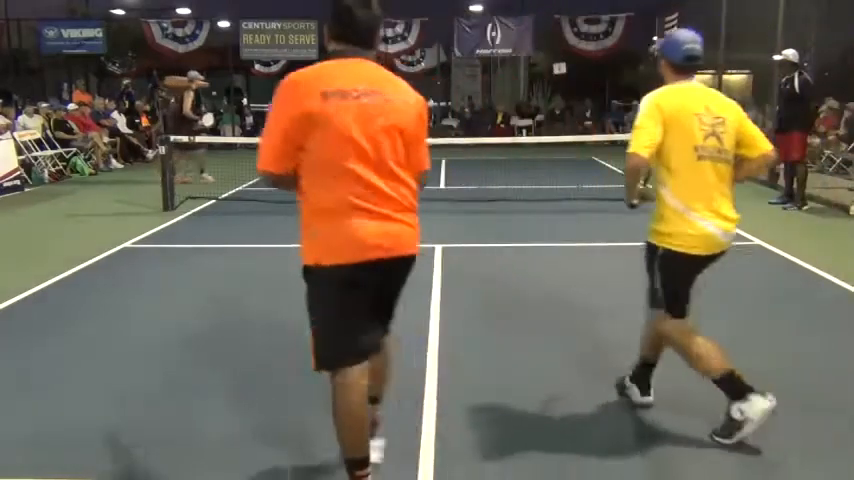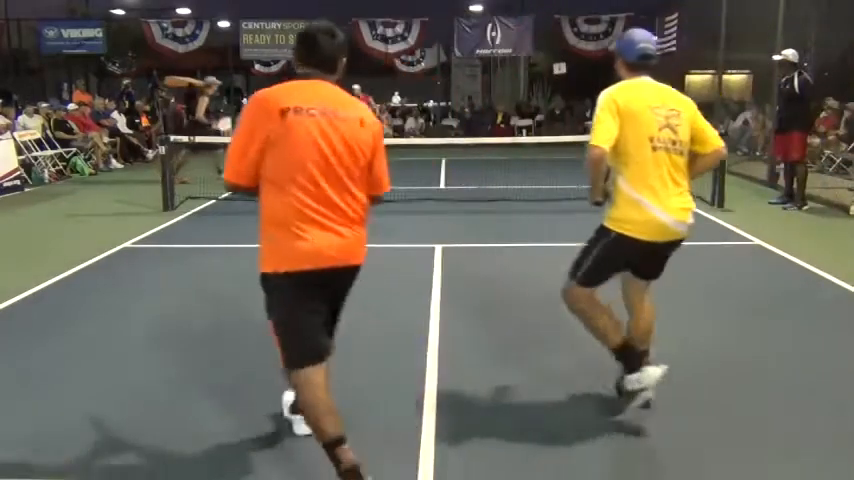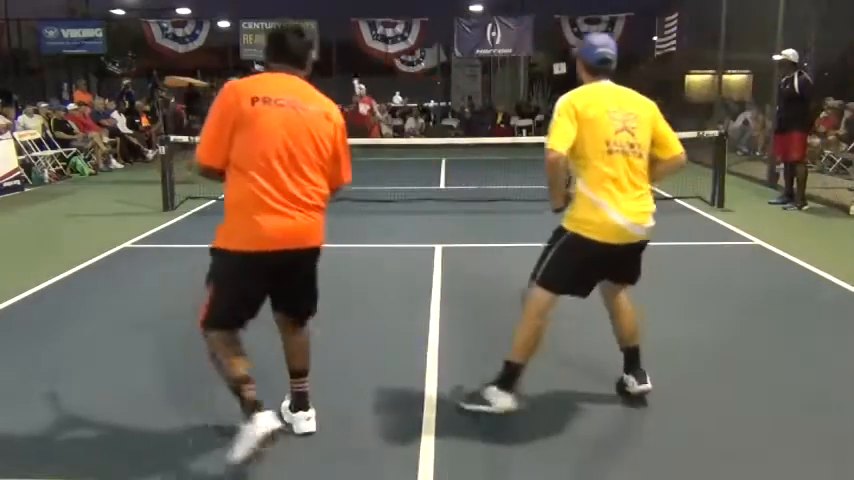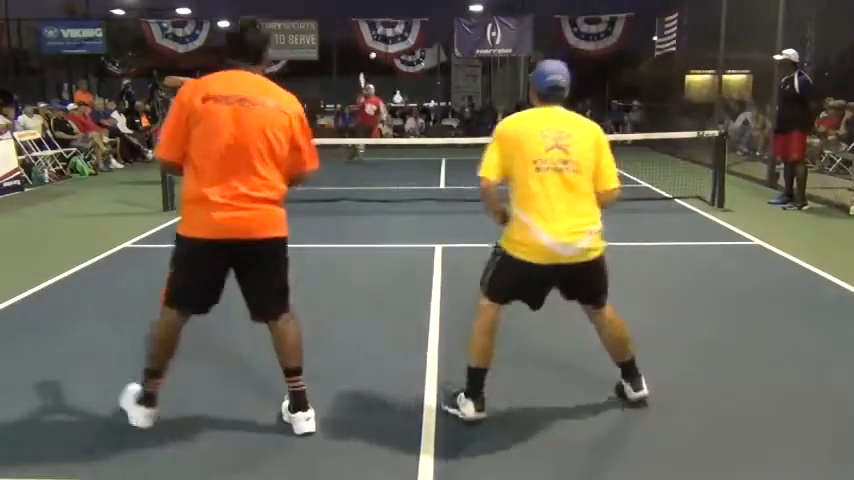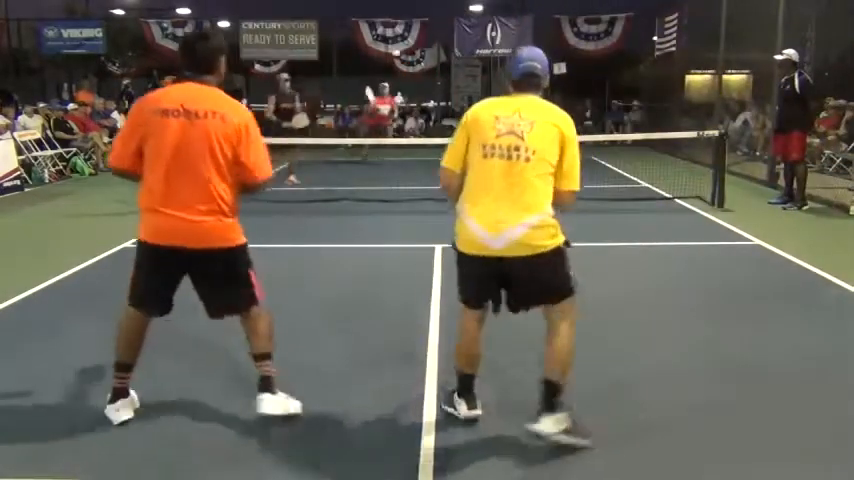
dt=0.2s
person 1, frame 1
left shoulder: (300, 86)
right shoulder: (408, 95)
left elbow: (275, 173)
right elbow: (417, 172)
left hip: (337, 246)
right hip: (398, 240)
left knee: (345, 365)
right knee: (373, 338)
right ankle: (369, 429)
person 1, frame 2
left shoulder: (266, 103)
right shoulder: (364, 116)
left elbow: (238, 181)
right elbow: (375, 191)
left hip: (292, 255)
right hip: (346, 251)
left knee: (307, 365)
right knee: (315, 343)
right ankle: (304, 408)
person 1, frame 3
left shoulder: (237, 93)
right shoulder: (328, 110)
left elbow: (208, 166)
right elbow: (336, 182)
left hip: (247, 236)
right hip: (304, 236)
left knee: (217, 330)
right knee: (293, 322)
left ankle: (255, 412)
right ankle: (300, 408)
person 1, frame 4
left shoulder: (194, 92)
right shoulder: (287, 103)
left elbow: (168, 161)
right elbow: (301, 172)
left hip: (205, 225)
right hip: (265, 227)
left knee: (175, 311)
right knee: (280, 315)
left ankle: (147, 400)
right ankle: (299, 406)
person 1, frame 5
left shoulder: (147, 105)
right shoulder: (236, 114)
left elbow: (121, 166)
right elbow: (256, 180)
left hip: (160, 232)
right hip: (218, 234)
left knee: (137, 310)
right knee: (252, 308)
left ankle: (119, 396)
right ankle: (267, 390)
person 2, frame 1
left shoulder: (658, 100)
right shoulder: (726, 104)
left elbow: (637, 159)
right elbow: (764, 156)
left wrist: (631, 191)
right wrist: (720, 181)
left hip: (680, 233)
right hip: (719, 228)
left knee: (672, 328)
right knee: (667, 307)
left ankle: (746, 400)
right ankle: (639, 383)
person 2, frame 2
left shoulder: (615, 96)
right shoulder: (681, 100)
left elbow: (598, 153)
right elbow: (716, 152)
left wrist: (596, 189)
left hip: (633, 220)
right hip: (677, 219)
left knee: (577, 292)
right knee: (637, 291)
left ankle: (638, 368)
right ankle: (636, 375)
person 2, frame 3
left shoulder: (573, 101)
right shoulder: (644, 104)
left elbow: (555, 158)
right elbow: (676, 159)
left wrist: (557, 196)
left hip: (591, 224)
right hip: (638, 224)
left knee: (537, 300)
right knee: (616, 292)
left ankle: (502, 390)
right ankle: (636, 375)
person 2, frame 4
left shoulder: (510, 126)
right shoulder: (590, 129)
left elbow: (487, 185)
right elbow: (609, 194)
left wrist: (502, 217)
left hip: (527, 244)
right hip: (582, 243)
left knee: (489, 306)
right knee: (600, 309)
left ankle: (472, 397)
right ankle: (633, 382)
person 2, frame 5
left shoulder: (478, 111)
right shoulder: (558, 120)
left elbow: (449, 176)
right elbow: (566, 196)
left hip: (476, 236)
right hip: (534, 238)
left knee: (471, 315)
right knee: (563, 314)
left ankle: (465, 398)
right ankle: (551, 413)
person 3, frame 1
left shoulder: (803, 80)
right shoulder: (784, 81)
left elbow: (809, 105)
left wrist: (807, 125)
right wrist: (777, 125)
left hip: (797, 127)
right hip: (784, 126)
left knee: (798, 161)
right knee: (786, 160)
left ankle: (800, 199)
right ankle: (788, 194)
person 3, frame 2
left shoulder: (803, 80)
right shoulder: (784, 81)
left elbow: (809, 104)
left wrist: (807, 125)
right wrist: (778, 124)
left hip: (797, 127)
right hip: (784, 126)
left knee: (798, 161)
right knee: (786, 161)
left ankle: (800, 199)
right ankle: (788, 194)
person 3, frame 3
left shoulder: (803, 80)
right shoulder: (784, 81)
left elbow: (809, 104)
left wrist: (806, 125)
right wrist: (778, 124)
left hip: (797, 127)
right hip: (784, 126)
left knee: (798, 160)
right knee: (786, 161)
left ankle: (800, 199)
right ankle: (788, 194)
person 3, frame 4
left shoulder: (802, 80)
right shoulder: (784, 81)
left elbow: (809, 104)
left wrist: (807, 124)
right wrist: (777, 124)
left hip: (797, 127)
right hip: (784, 126)
left knee: (798, 161)
right knee: (786, 161)
left ankle: (801, 199)
right ankle: (788, 194)
person 3, frame 5
left shoulder: (802, 80)
right shoulder: (784, 81)
left elbow: (809, 104)
left wrist: (806, 124)
right wrist: (777, 124)
left hip: (797, 127)
right hip: (784, 126)
left knee: (797, 160)
right knee: (786, 160)
left ankle: (800, 199)
right ankle: (788, 194)
